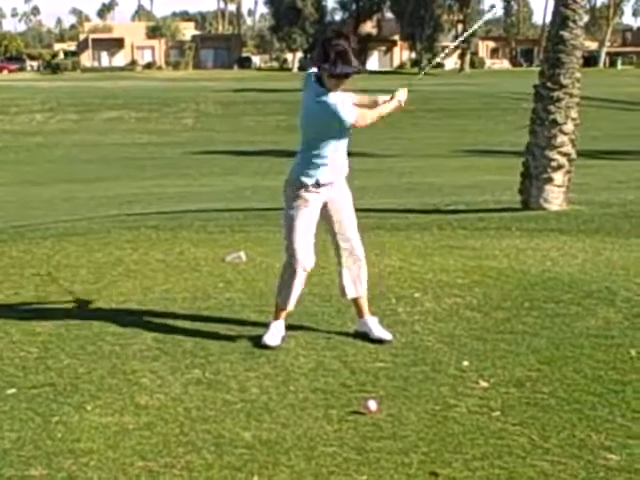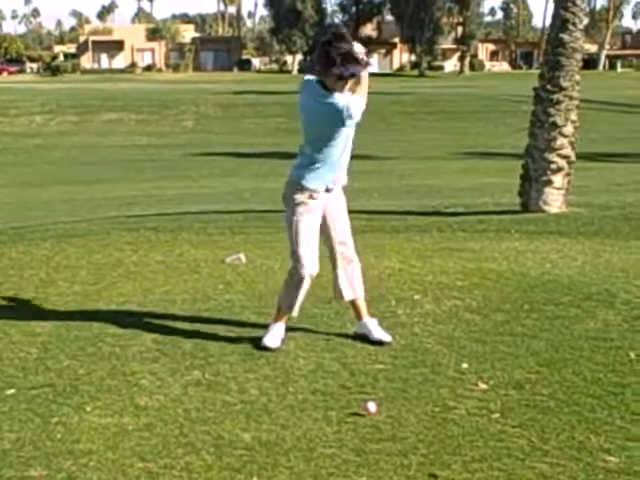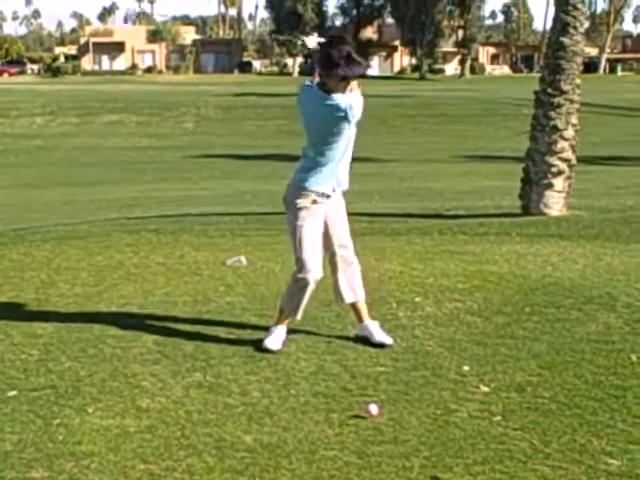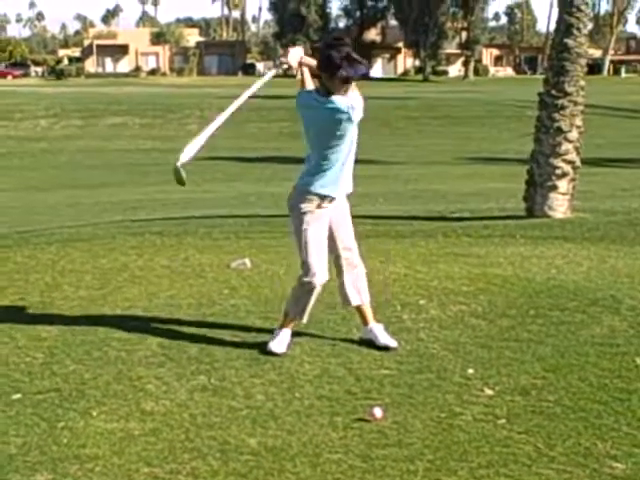
dt=0.1s
person 1, frame 1
left shoulder: (311, 77)
right shoulder: (331, 109)
left elbow: (352, 99)
right elbow: (365, 120)
left wrist: (382, 99)
right wrist: (394, 104)
left hip: (333, 184)
right hip: (306, 187)
left knee: (352, 250)
right knee: (299, 258)
left ankle: (365, 319)
right ankle: (277, 323)
person 1, frame 2
left shoulder: (310, 85)
right shoulder: (346, 109)
right elbow: (360, 94)
left wrist: (356, 64)
right wrist: (363, 71)
left hip: (330, 188)
right hip: (306, 192)
left knee: (345, 253)
right knee: (305, 266)
left ankle: (364, 321)
right ankle: (278, 325)
person 1, frame 3
left shoulder: (308, 93)
right shoulder: (348, 108)
right elbow: (353, 89)
left wrist: (325, 54)
left hip: (328, 192)
right hip: (308, 197)
left knee: (345, 257)
right knee: (309, 270)
left ankle: (365, 323)
right ankle: (279, 327)
person 1, frame 4
left shoulder: (305, 99)
right shoulder: (348, 110)
right elbow: (349, 92)
left wrist: (302, 61)
right wrist: (304, 60)
left hip: (332, 196)
right hip: (313, 201)
left knee: (350, 260)
right knee: (315, 274)
left ankle: (370, 326)
right ankle: (284, 330)
